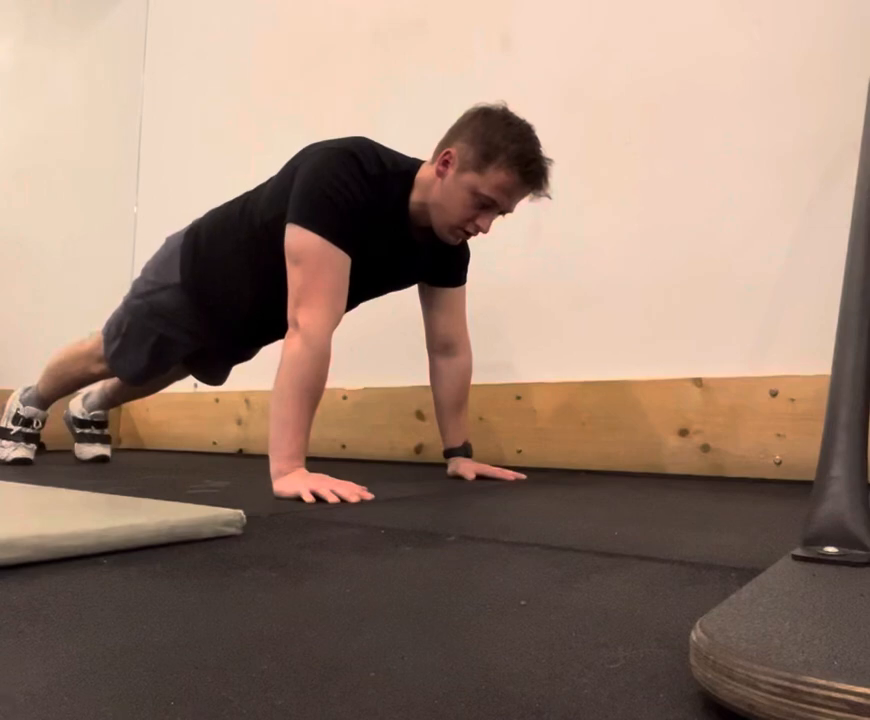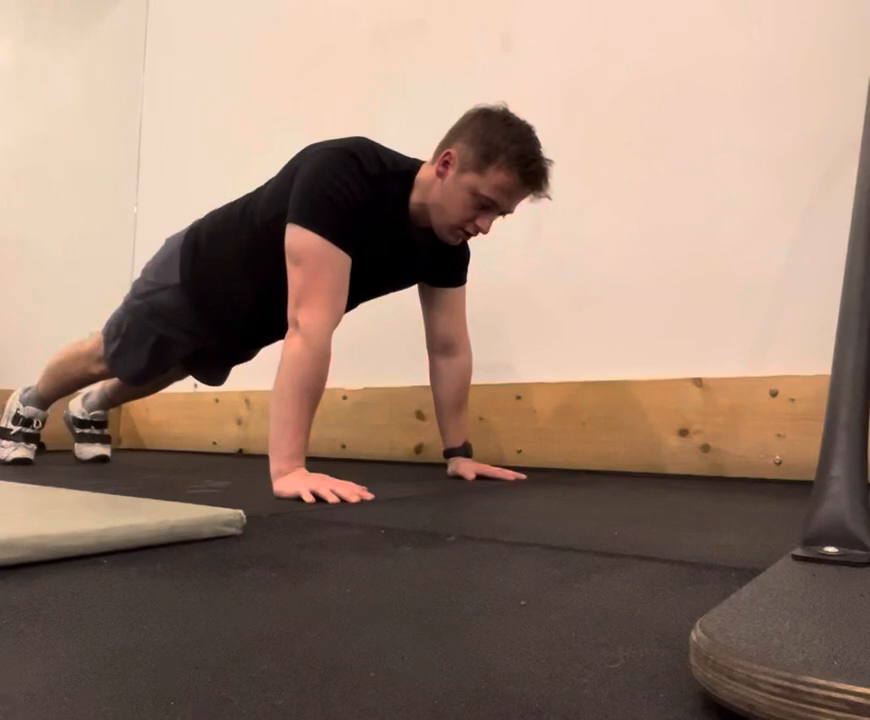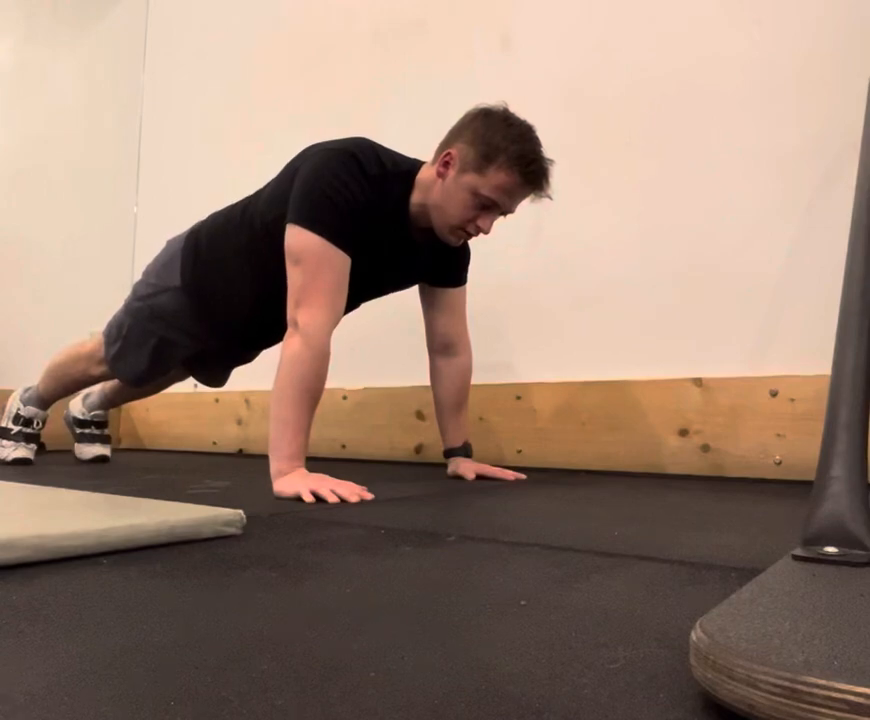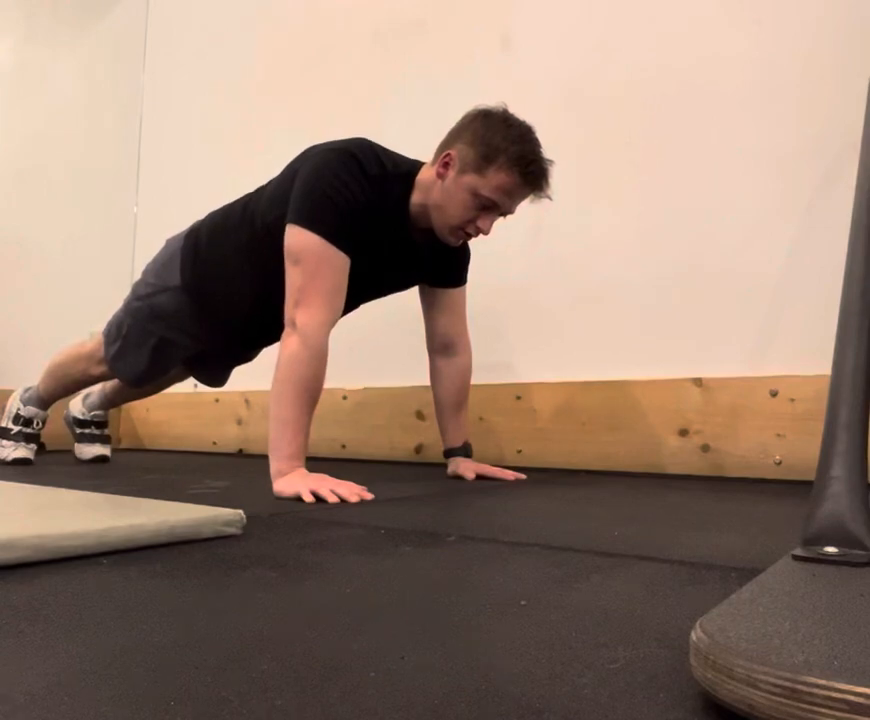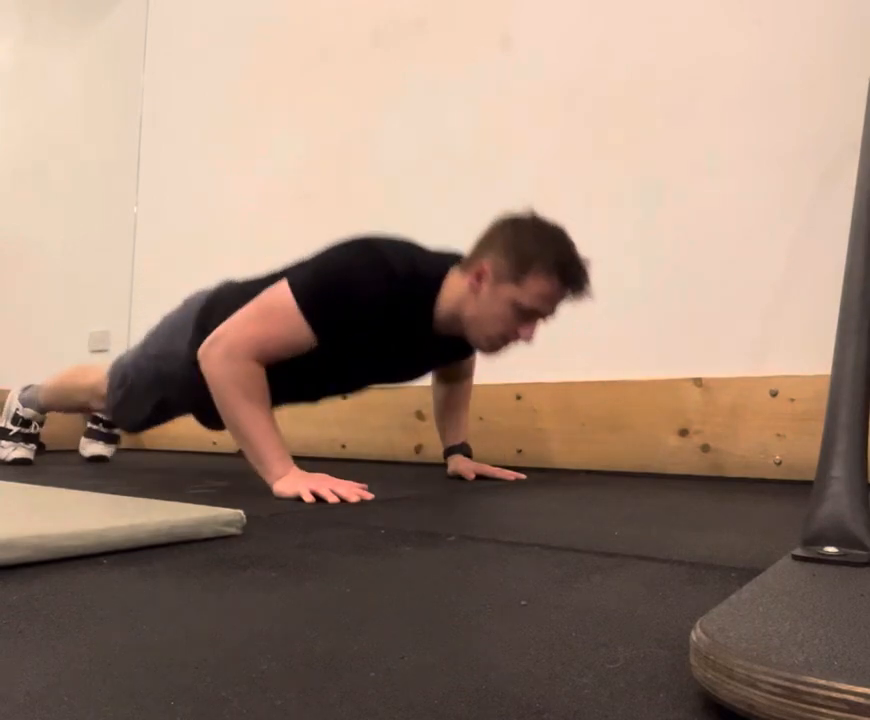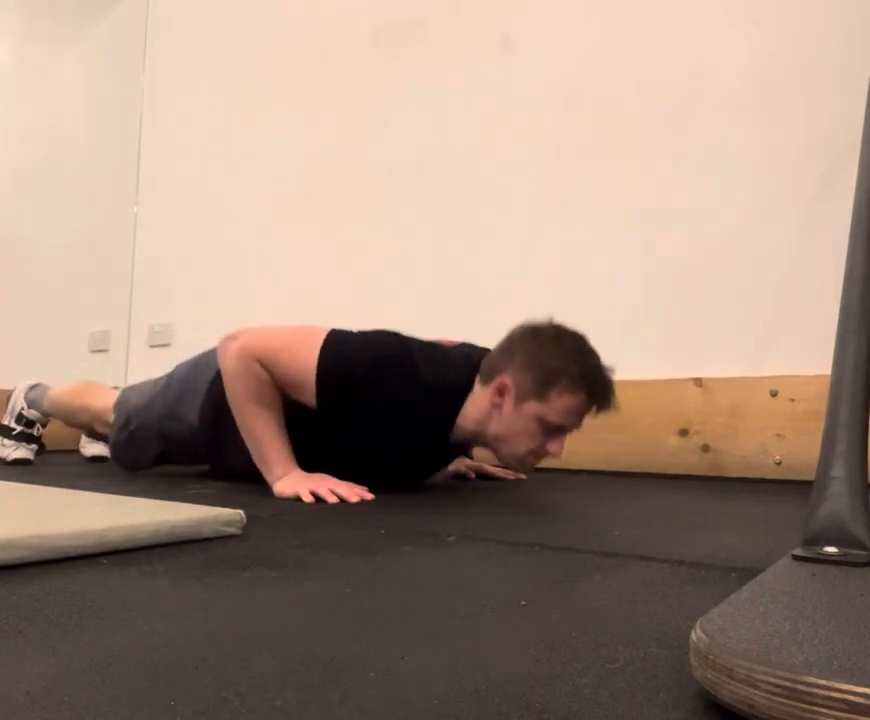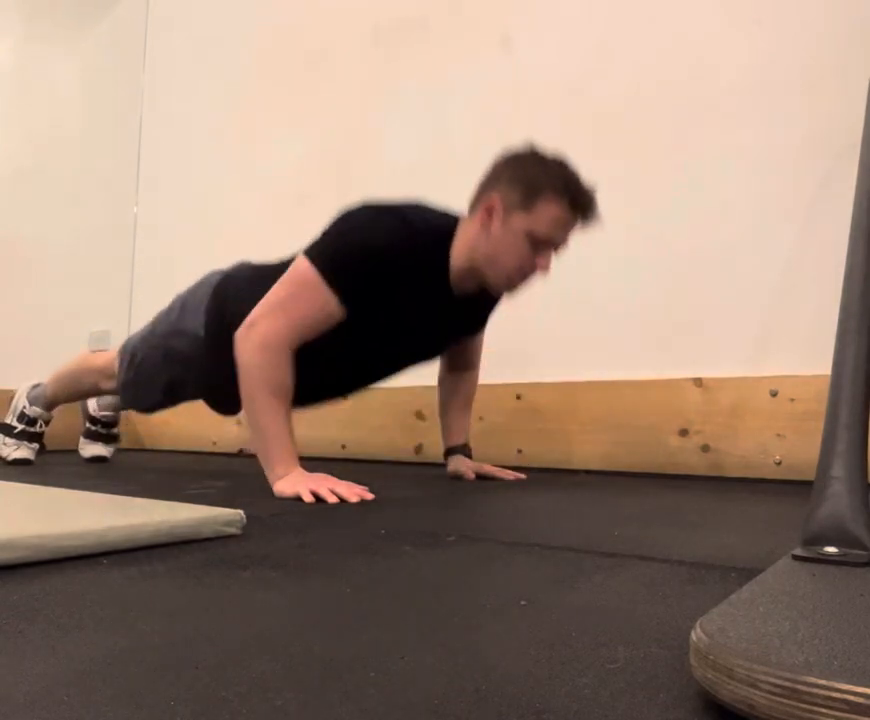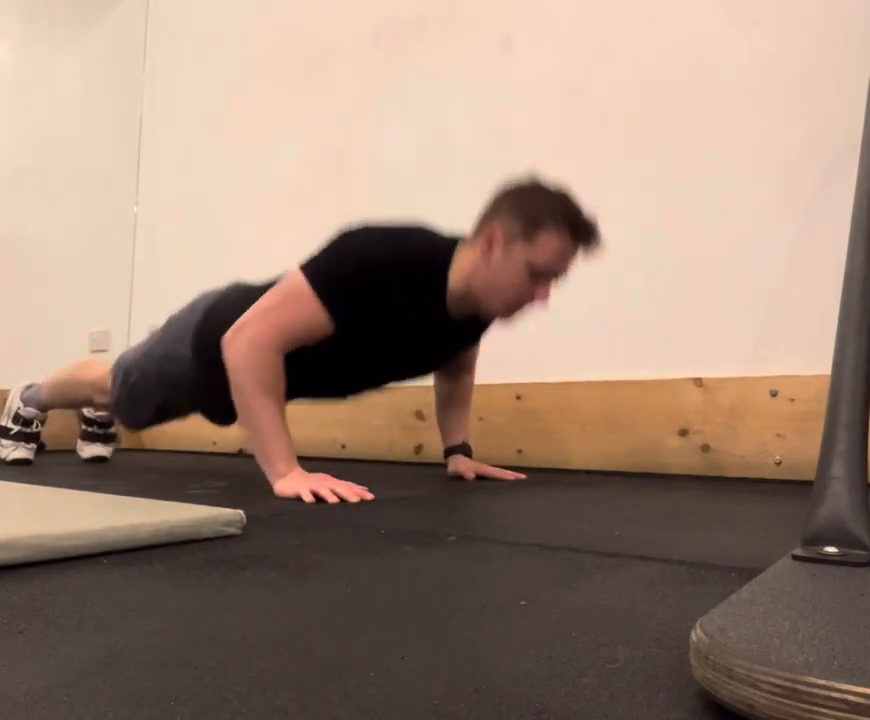
dt=0.3s
person 1, frame 1
left shoulder: (446, 238)
right shoulder: (341, 175)
left elbow: (449, 348)
right elbow: (310, 328)
left wrist: (458, 452)
right wrist: (287, 469)
left hip: (245, 320)
right hip: (193, 278)
left knee: (157, 377)
right knee: (111, 358)
left ankle: (89, 411)
person 1, frame 2
left shoulder: (446, 239)
right shoulder: (342, 177)
left elbow: (449, 347)
right elbow: (310, 327)
left wrist: (458, 452)
right wrist: (287, 469)
left hip: (243, 321)
right hip: (194, 279)
left knee: (155, 377)
right knee: (109, 359)
left ankle: (90, 410)
person 1, frame 3
left shoulder: (446, 240)
right shoulder: (343, 175)
left elbow: (450, 348)
right elbow: (309, 328)
left wrist: (458, 452)
right wrist: (287, 469)
left hip: (245, 323)
right hip: (194, 281)
left knee: (159, 377)
right knee: (111, 360)
left ankle: (89, 411)
person 1, frame 4
left shoulder: (447, 238)
right shoulder: (344, 178)
left elbow: (449, 347)
right elbow: (306, 327)
left wrist: (458, 451)
right wrist: (287, 468)
left hip: (244, 322)
right hip: (193, 280)
left knee: (156, 378)
right knee: (109, 359)
left ankle: (91, 411)
person 1, frame 5
left shoulder: (462, 303)
right shoulder: (370, 281)
left elbow: (454, 365)
right elbow: (222, 351)
left wrist: (456, 449)
right wrist: (279, 470)
left hip: (242, 354)
right hip: (209, 343)
right knee: (117, 393)
left ankle: (97, 426)
person 1, frame 6
left shoulder: (474, 378)
right shoulder: (394, 380)
right elbow: (241, 349)
left wrist: (460, 455)
right wrist: (284, 473)
left hip: (271, 397)
right hip: (216, 403)
right knee: (121, 421)
person 1, frame 7
left shoulder: (480, 282)
right shoulder: (382, 240)
left elbow: (460, 367)
right elbow: (260, 338)
left wrist: (458, 453)
right wrist: (285, 472)
left hip: (265, 345)
right hip: (219, 321)
left knee: (149, 400)
right knee: (124, 380)
left ankle: (102, 417)
person 1, frame 8
left shoulder: (478, 299)
right shoulder: (381, 265)
left elbow: (456, 371)
right elbow: (246, 342)
left wrist: (457, 451)
right wrist: (284, 471)
left hip: (252, 356)
right hip: (216, 339)
right knee: (117, 388)
left ankle: (97, 421)
